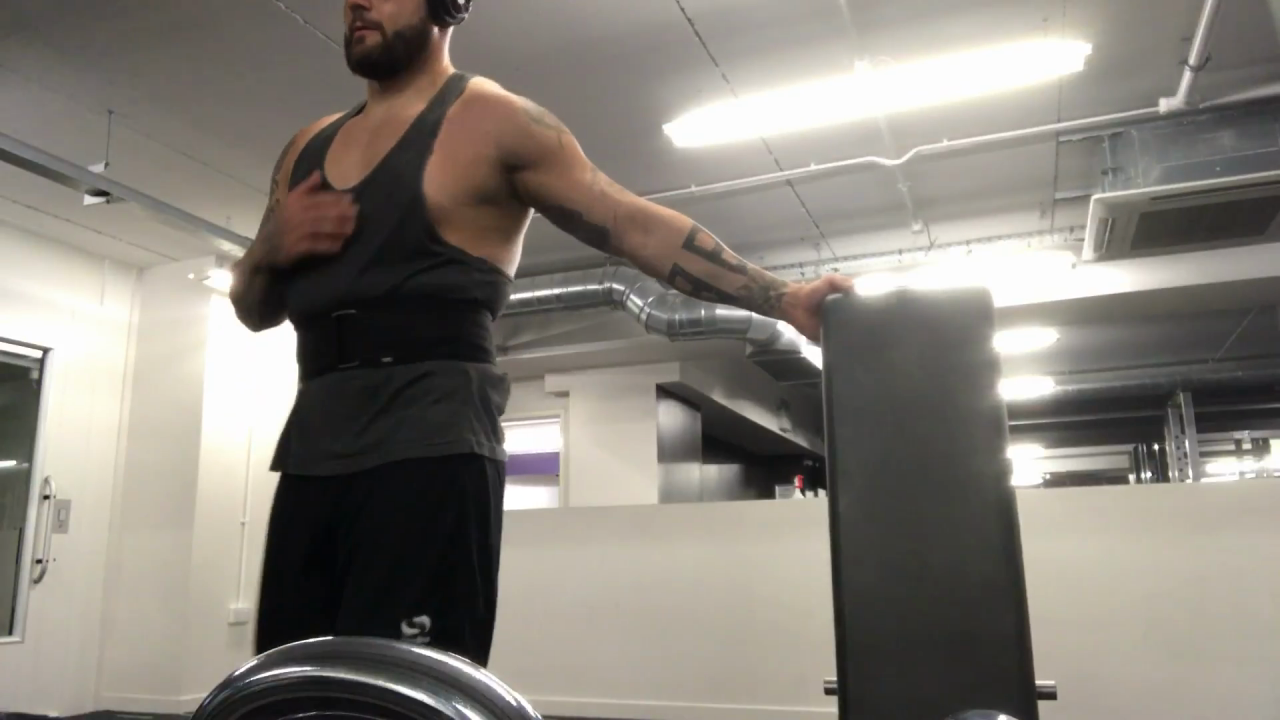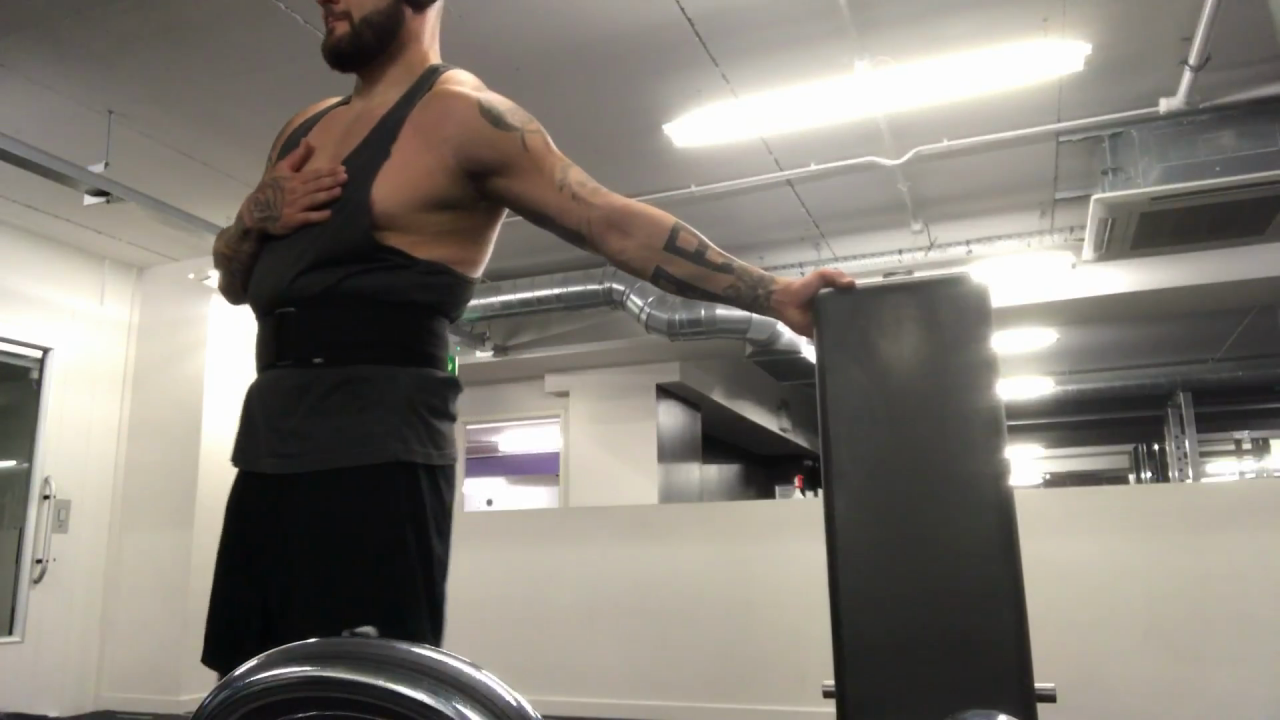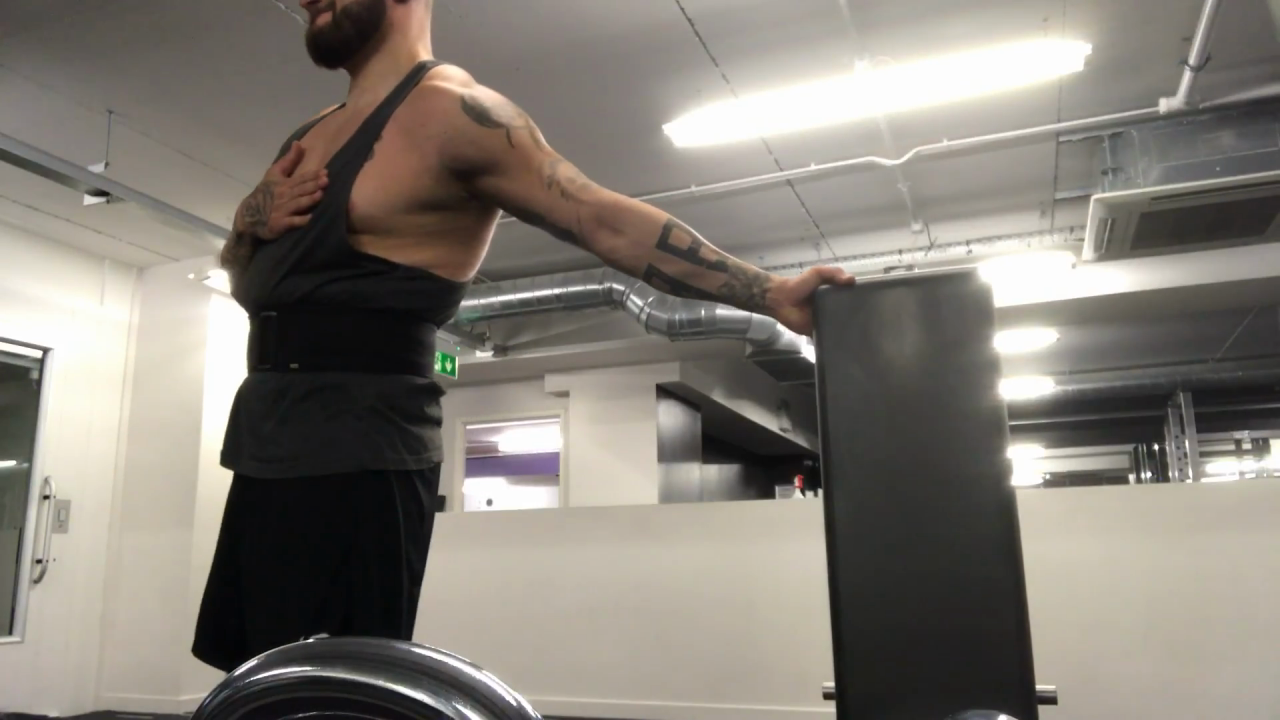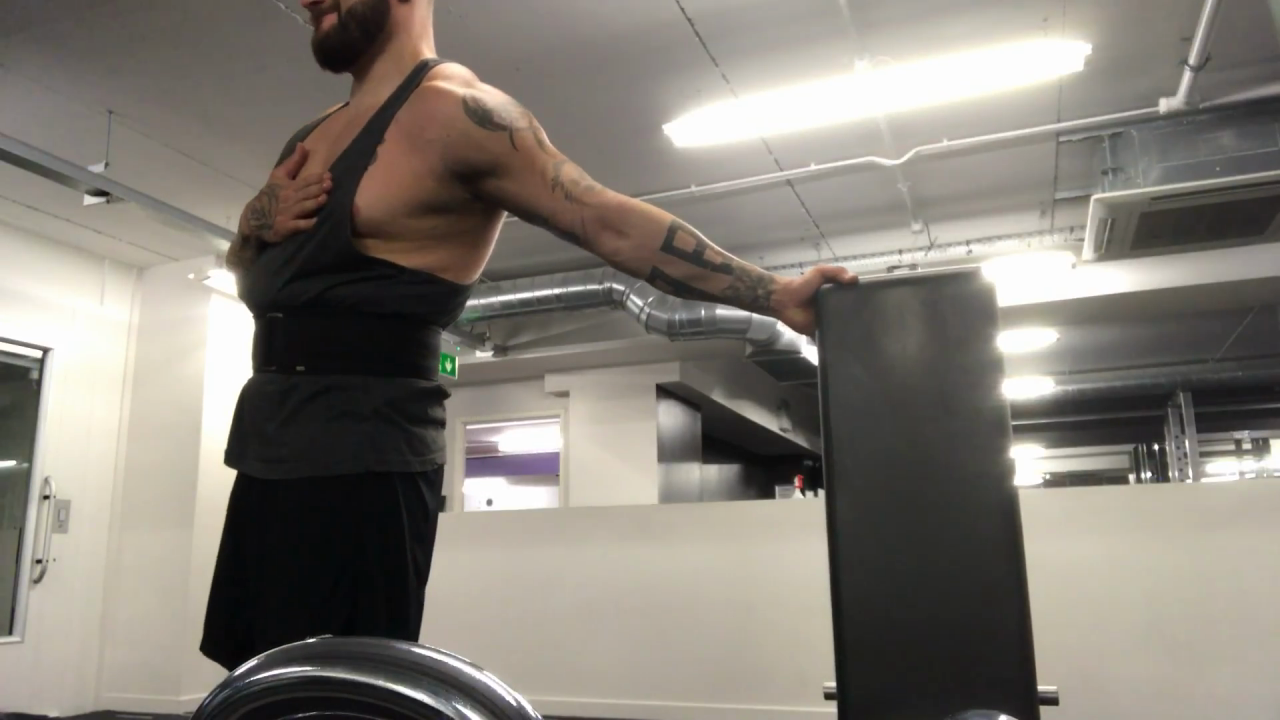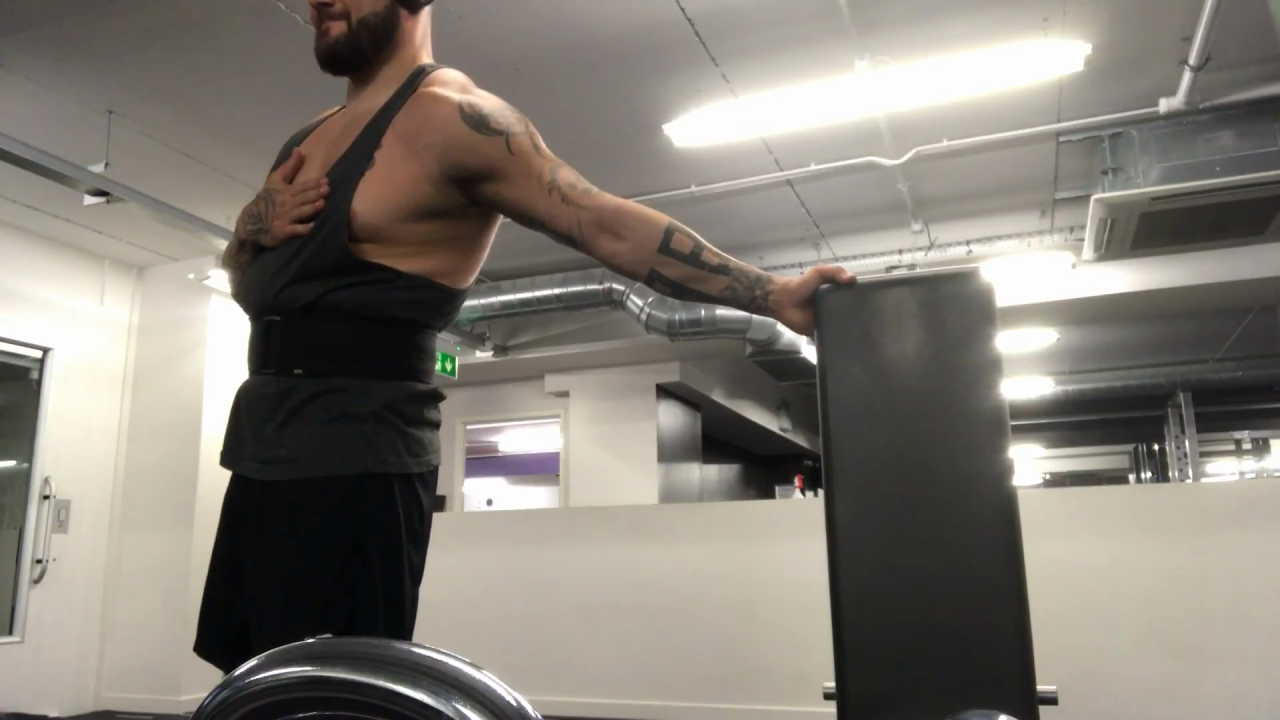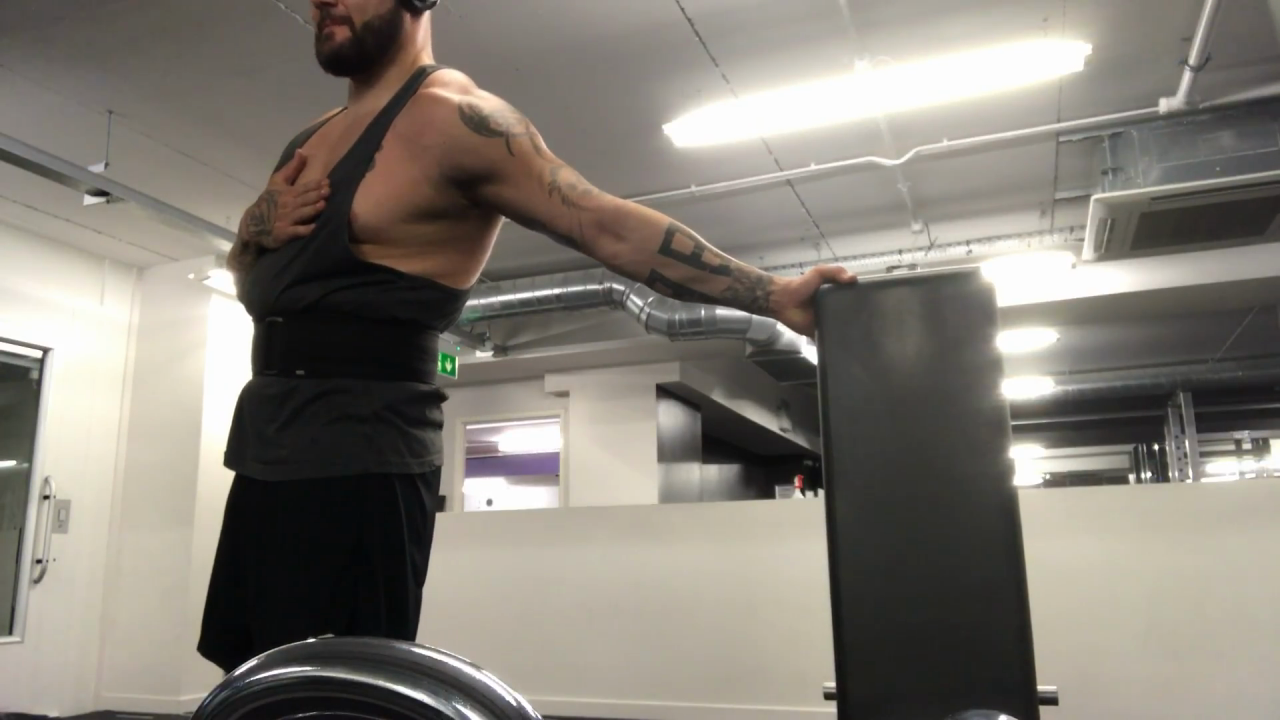
dt=0.4s
person 1, frame 1
left shoulder: (491, 121)
right shoulder: (308, 147)
left elbow: (635, 225)
right elbow: (256, 304)
left wrist: (782, 298)
right wrist: (271, 247)
left hip: (432, 447)
right hip: (316, 446)
person 1, frame 2
left shoulder: (461, 117)
right shoulder: (303, 130)
left elbow: (615, 224)
right elbow: (233, 281)
left wrist: (772, 294)
right wrist: (255, 215)
left hip: (373, 454)
right hip: (272, 449)
person 1, frame 3
left shoulder: (451, 113)
right shoulder: (315, 135)
left elbow: (608, 222)
right elbow: (247, 282)
left wrist: (769, 292)
right wrist: (249, 218)
left hip: (354, 460)
right hip: (270, 453)
person 1, frame 4
left shoulder: (454, 113)
right shoulder: (315, 135)
left elbow: (610, 222)
right elbow: (251, 280)
left wrist: (775, 294)
right wrist: (255, 221)
left hip: (359, 463)
right hip: (271, 454)
person 1, frame 5
left shoulder: (451, 119)
right shoulder: (313, 137)
left elbow: (607, 226)
right elbow: (244, 282)
left wrist: (772, 294)
right wrist: (252, 225)
left hip: (353, 464)
right hip: (264, 455)
person 1, frame 6
left shoulder: (451, 120)
right shoulder: (314, 139)
left elbow: (610, 227)
right elbow: (251, 282)
left wrist: (773, 294)
right wrist: (255, 227)
left hip: (358, 464)
right hip: (267, 455)
